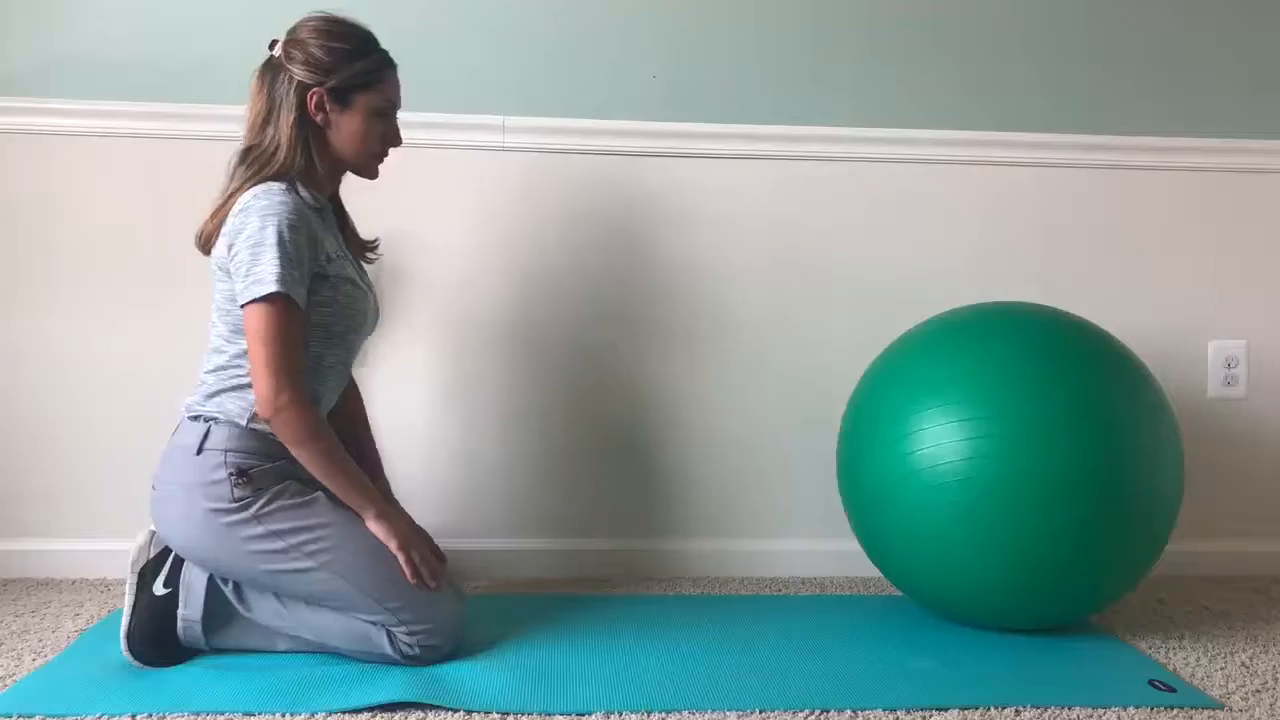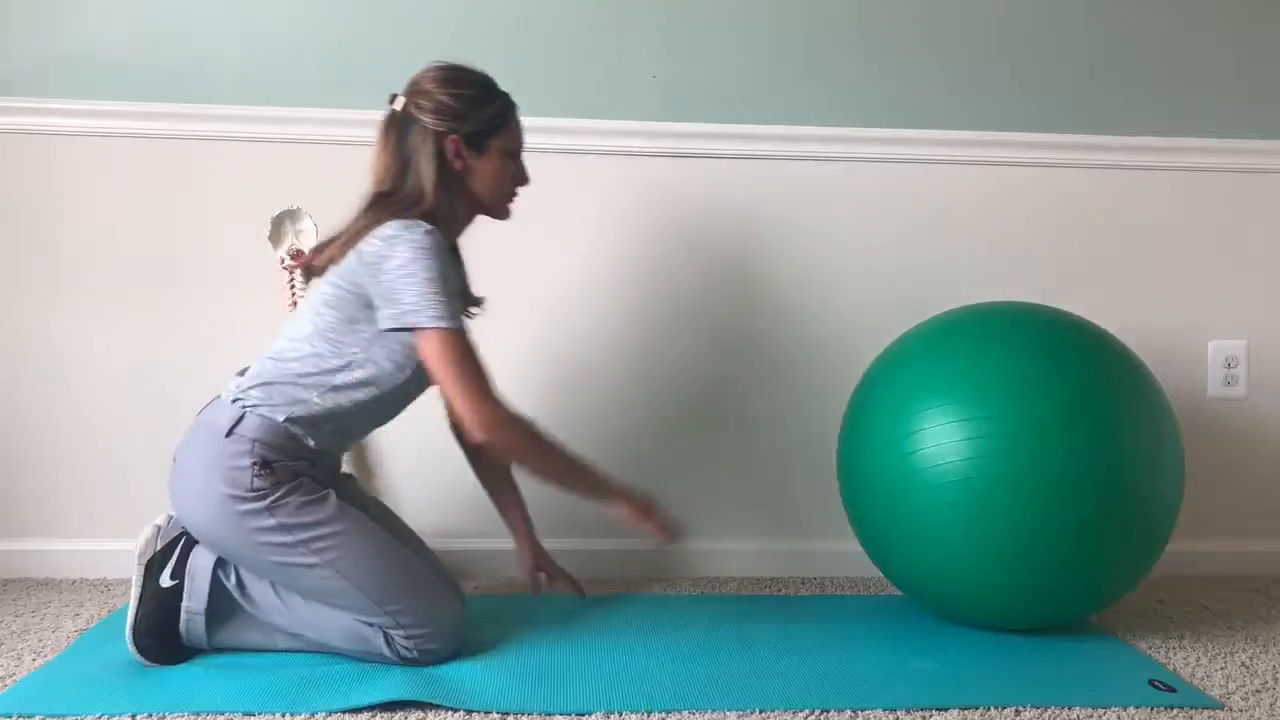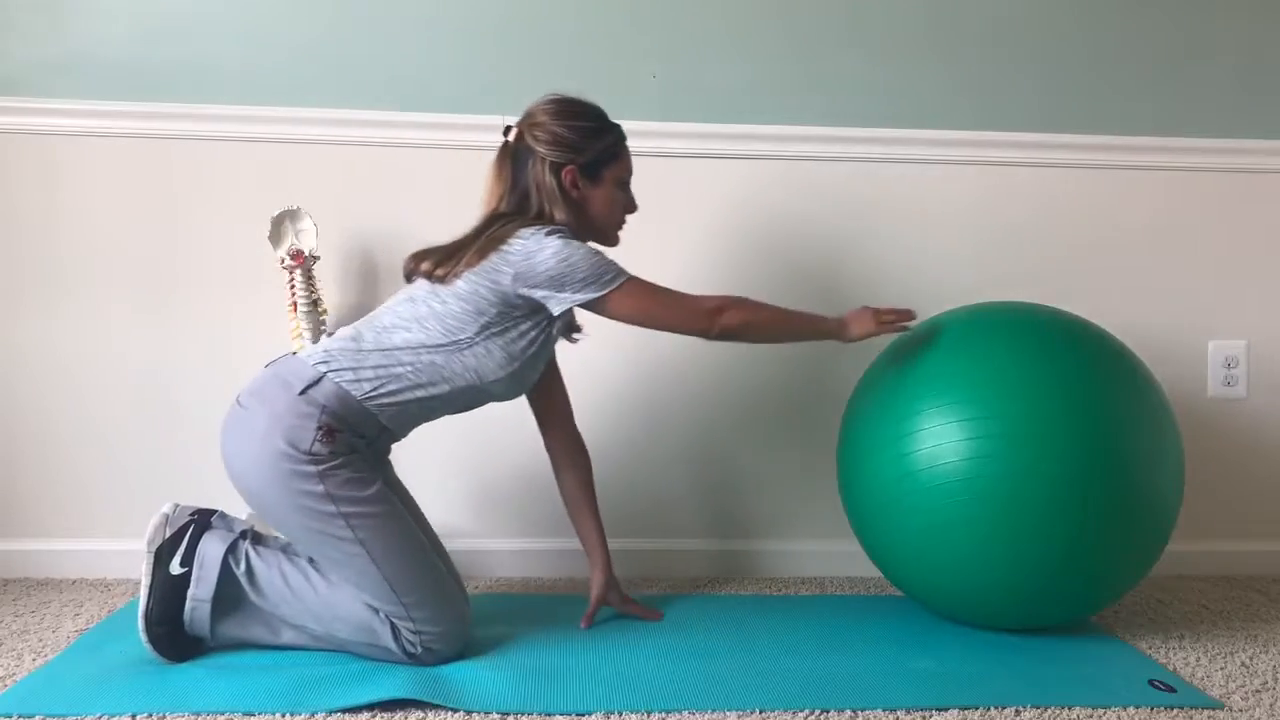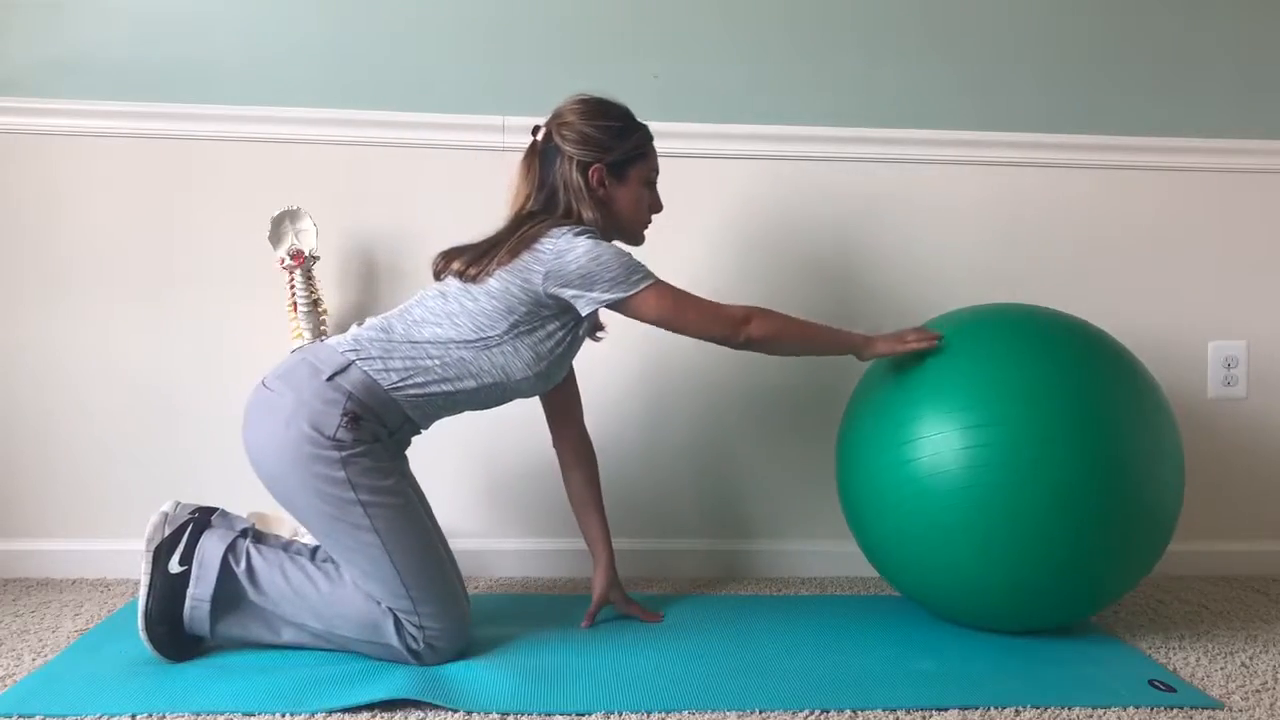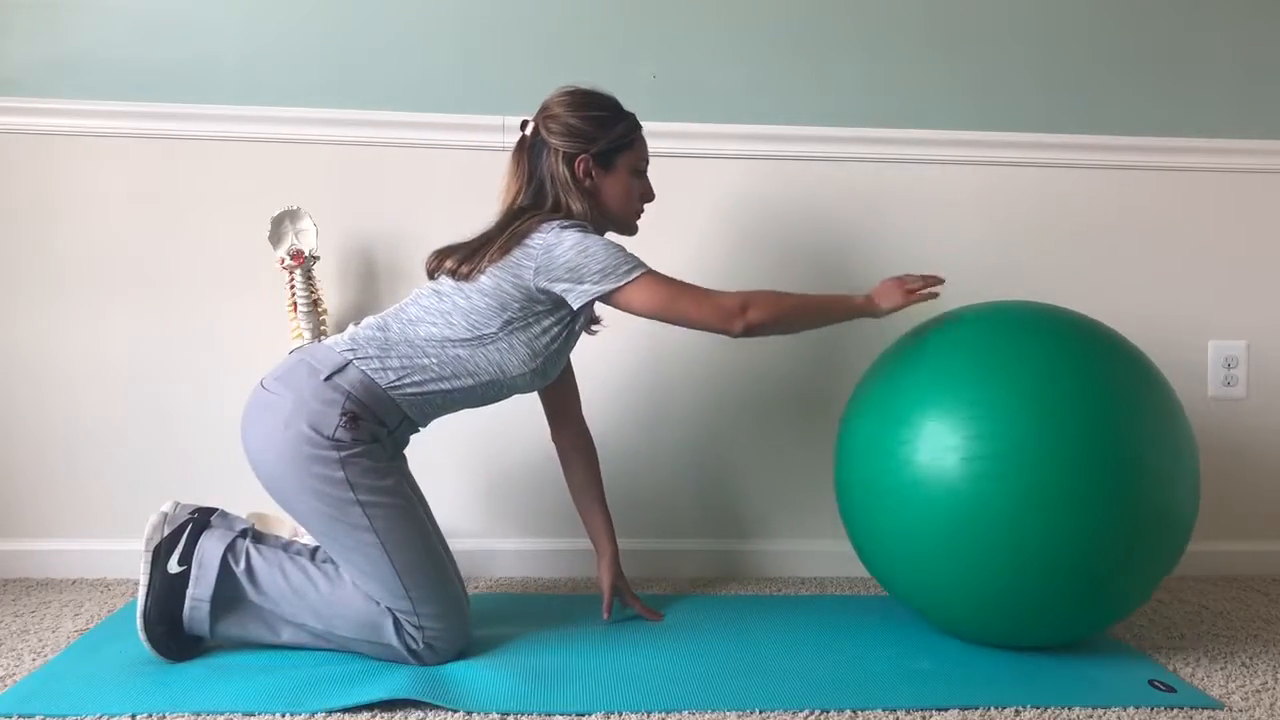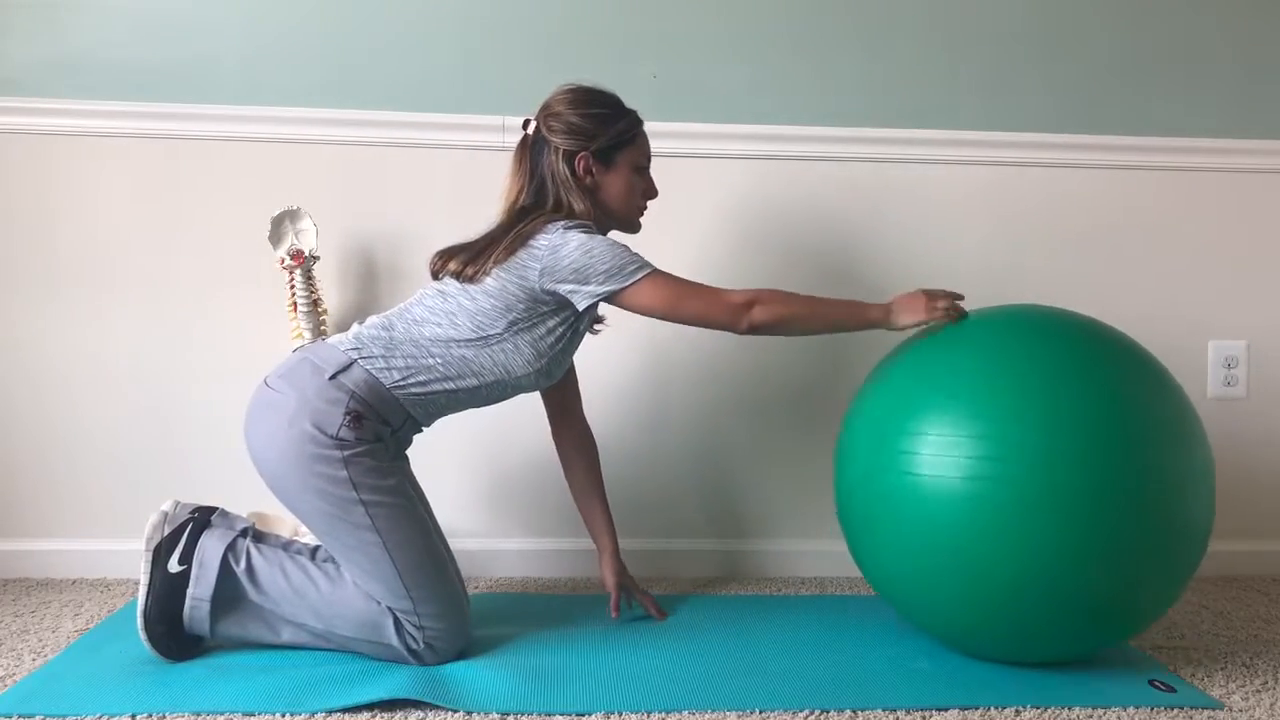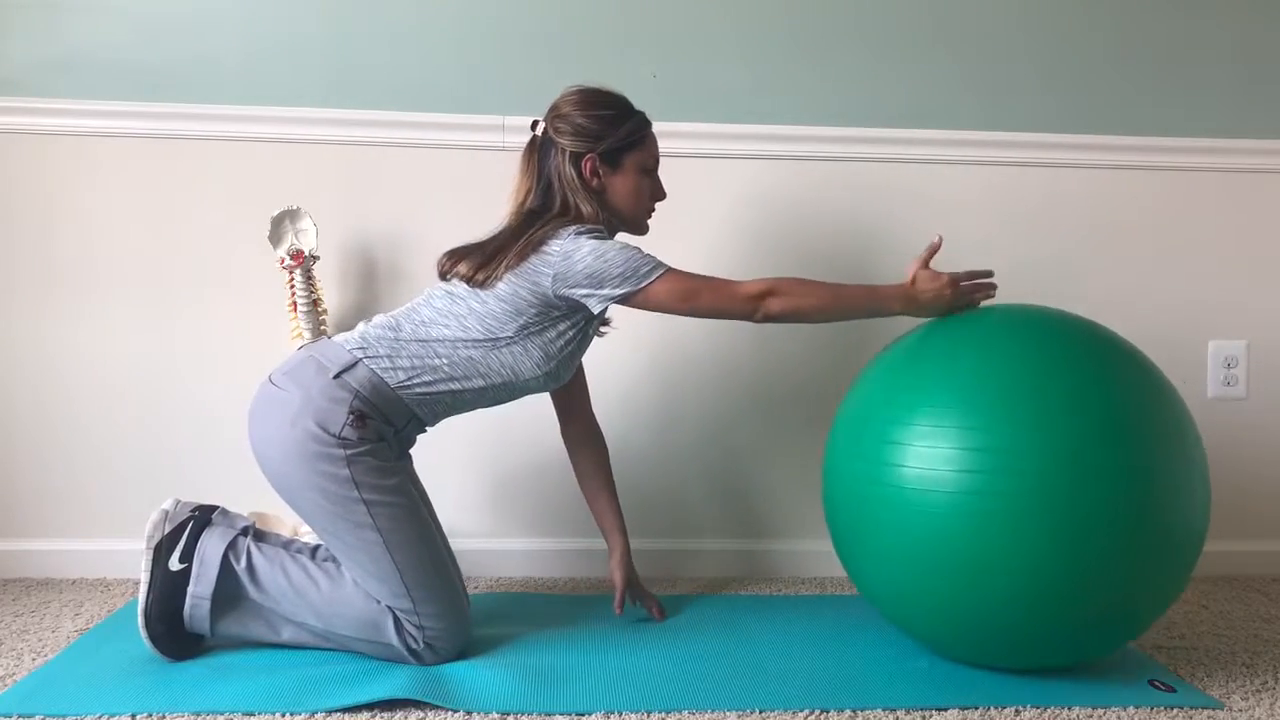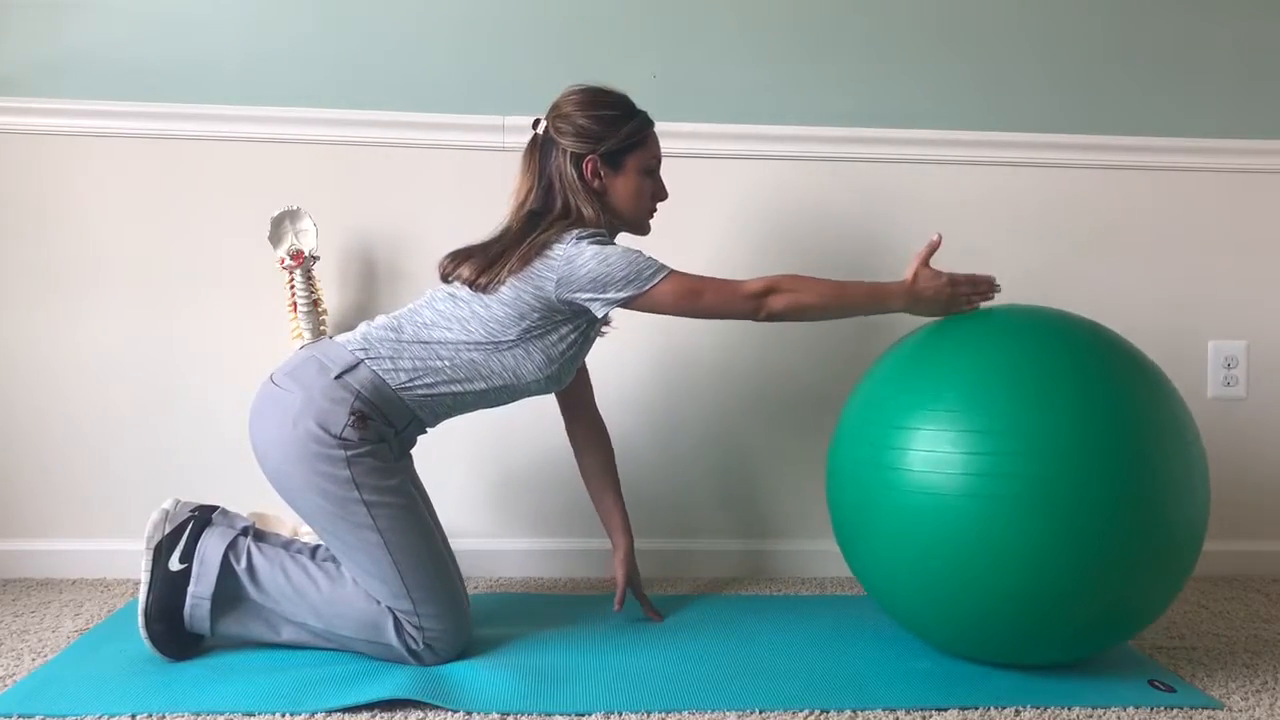
dt=0.4s
person 1, frame 1
left shoulder: (315, 211)
right shoulder: (276, 212)
left elbow: (332, 378)
right elbow: (280, 401)
left wrist: (383, 507)
right wrist: (381, 515)
left hip: (266, 472)
right hip: (229, 482)
left knee: (421, 584)
right knee: (432, 625)
left ankle: (196, 575)
right ankle: (196, 602)
person 1, frame 2
left shoulder: (416, 241)
right shoulder: (410, 248)
left elbow: (474, 418)
right elbow: (485, 424)
left wrist: (526, 536)
right wrist: (613, 495)
left hip: (276, 465)
right hip: (239, 470)
left knee: (426, 596)
right knee: (430, 627)
left ankle: (204, 559)
right ankle: (195, 597)
person 1, frame 3
left shoulder: (525, 262)
right shoulder: (544, 256)
left elbow: (562, 439)
right elbow: (713, 319)
left wrist: (602, 569)
right wrist: (840, 327)
left hip: (310, 433)
right hip: (293, 435)
left knee: (427, 599)
right knee: (434, 630)
left ankle: (218, 546)
right ankle: (207, 580)
person 1, frame 4
left shoulder: (548, 263)
right shoulder: (575, 256)
left elbow: (571, 438)
right elbow: (739, 328)
left wrist: (604, 568)
right wrist: (869, 344)
left hip: (324, 419)
right hip: (317, 421)
left knee: (418, 598)
right knee: (433, 631)
left ankle: (216, 547)
right ankle: (208, 577)
person 1, frame 5
left shoulder: (545, 260)
right shoulder: (565, 250)
left elbow: (569, 430)
right elbow: (735, 316)
left wrist: (609, 560)
right wrist: (868, 301)
left hip: (324, 418)
right hip: (315, 421)
left knee: (419, 597)
right knee: (434, 631)
left ankle: (217, 548)
right ankle: (209, 575)
person 1, frame 6
left shoulder: (551, 259)
right shoulder: (571, 251)
left elbow: (570, 429)
right elbow: (743, 313)
left wrist: (611, 560)
right wrist: (889, 313)
left hip: (329, 417)
right hip: (319, 420)
left knee: (419, 597)
right knee: (434, 631)
left ankle: (218, 547)
right ankle: (207, 575)
person 1, frame 7
left shoulder: (558, 261)
right shoulder: (582, 257)
left elbow: (579, 427)
right elbow: (757, 302)
left wrist: (621, 554)
right wrist: (908, 298)
left hip: (329, 411)
right hip: (322, 417)
left knee: (407, 589)
right knee: (435, 631)
left ankle: (215, 543)
right ankle: (207, 573)
person 1, frame 8
left shoulder: (556, 259)
right shoulder: (586, 263)
left elbow: (583, 422)
right elbow: (761, 300)
left wrist: (624, 550)
right wrist: (911, 296)
left hip: (328, 409)
right hip: (324, 419)
left knee: (410, 590)
right knee: (435, 631)
left ankle: (215, 544)
right ankle: (205, 574)
